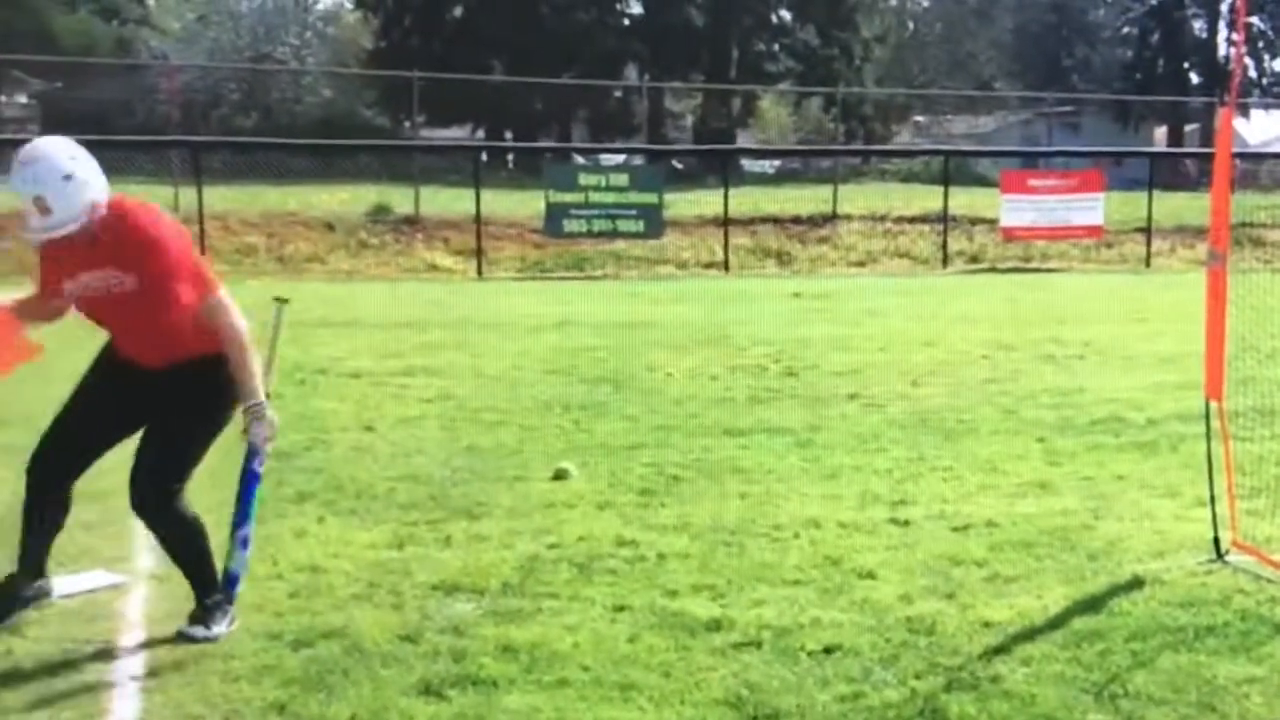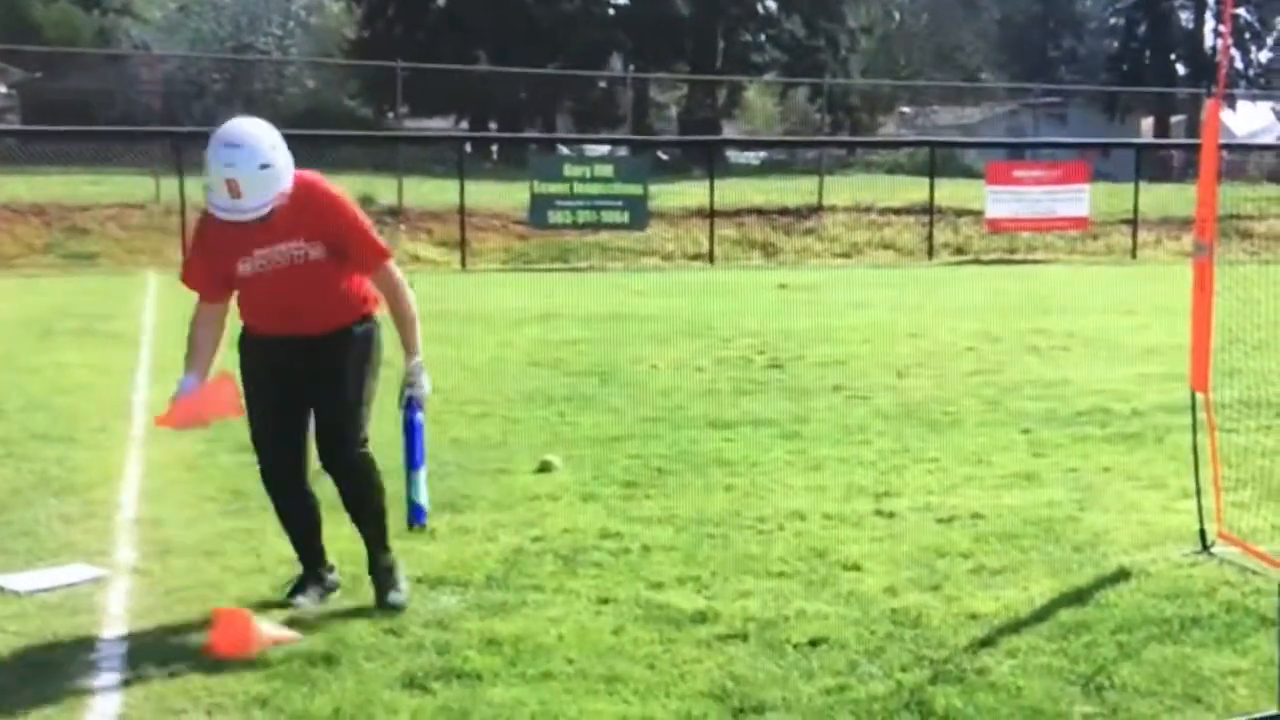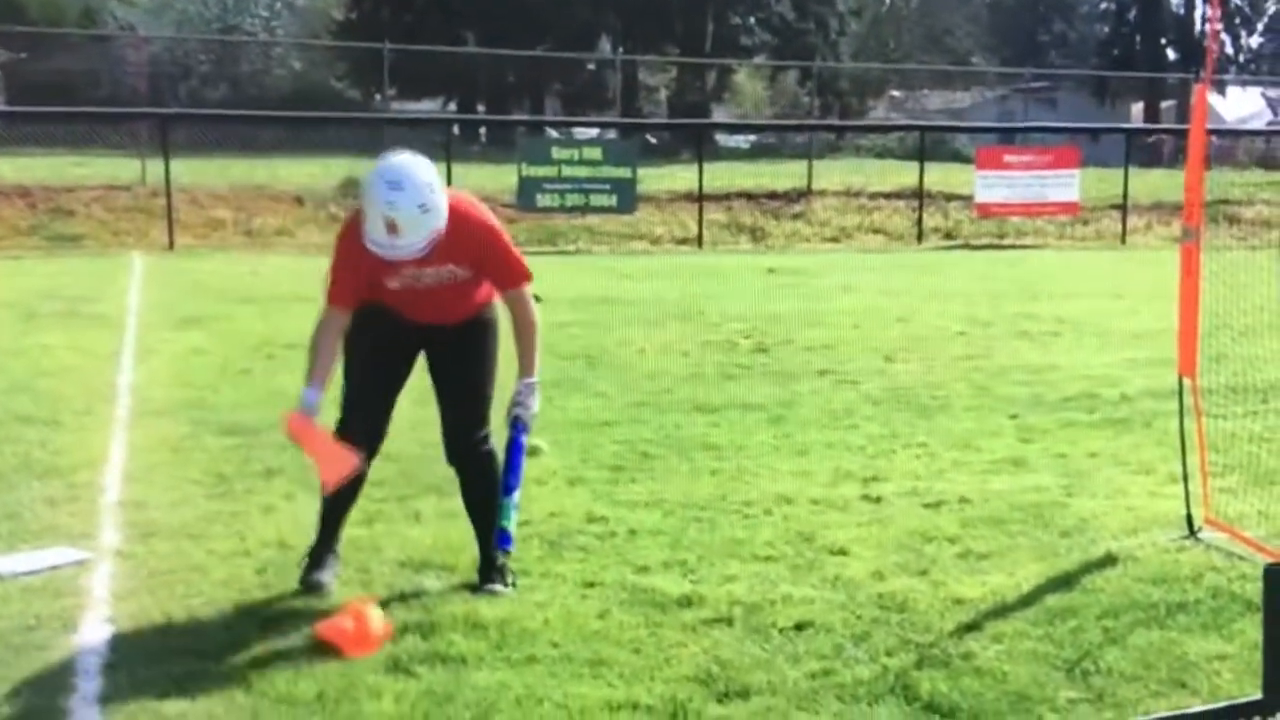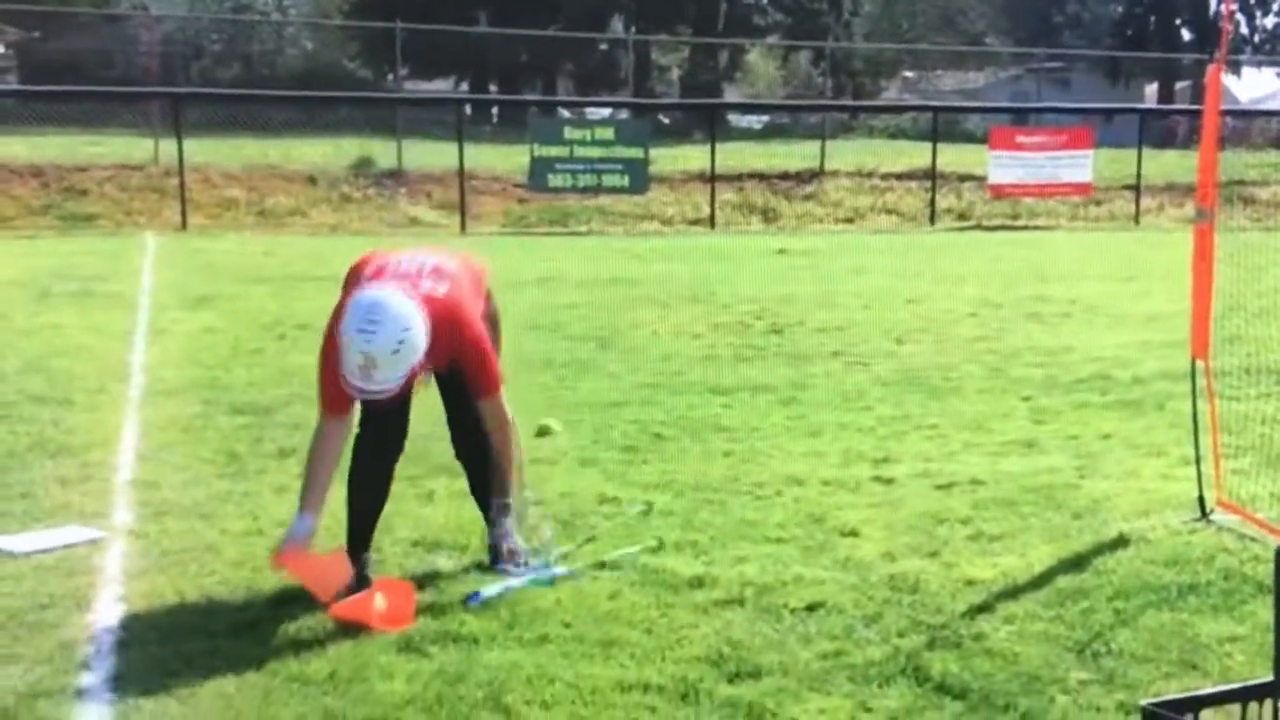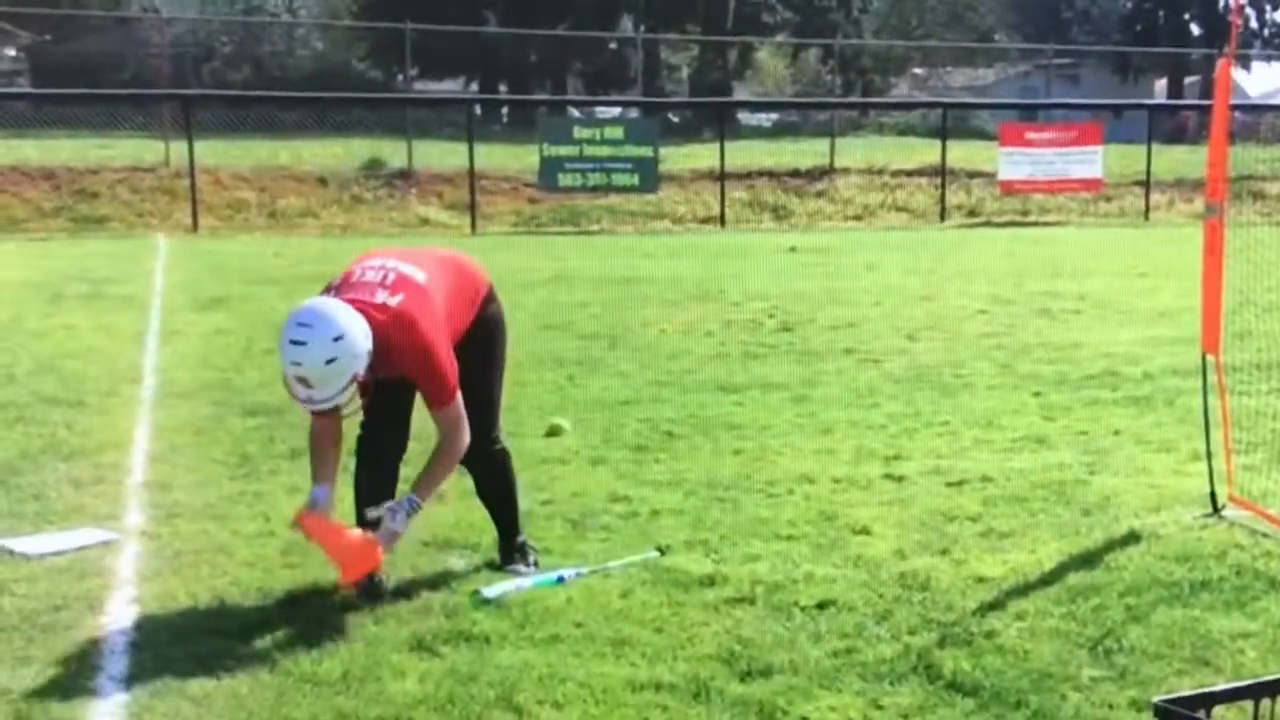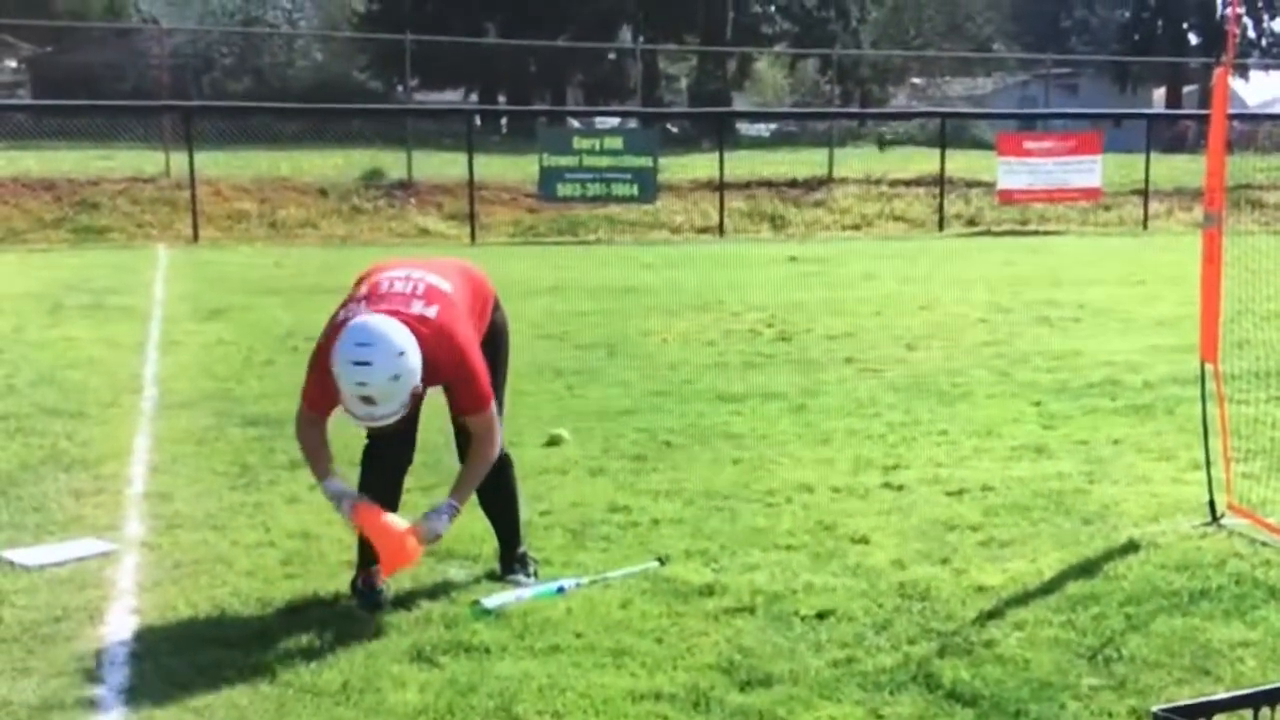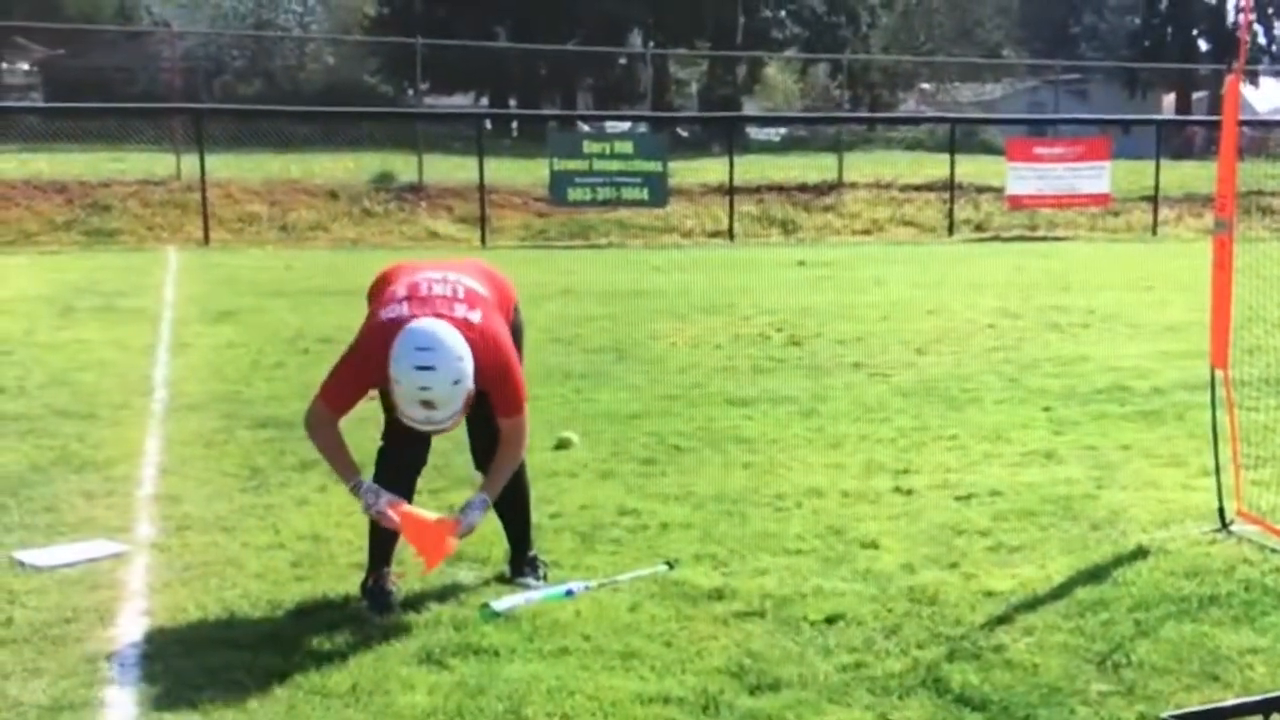
dt=0.5s
person 1, frame 1
left shoulder: (148, 233)
right shoulder: (57, 244)
left elbow: (222, 315)
right elbow: (52, 303)
left wrist: (255, 405)
left hip: (203, 371)
right hip: (132, 362)
left knee: (154, 493)
right knee: (49, 464)
left ankle: (215, 600)
person 1, frame 2
left shoulder: (323, 204)
right shoulder: (216, 224)
left elbow: (390, 280)
right elbow: (209, 308)
left wrist: (414, 363)
right wrist: (193, 379)
left hip: (343, 334)
right hip: (267, 344)
left knee: (343, 450)
right knee: (279, 467)
left ankle: (384, 562)
right ankle: (317, 570)
person 1, frame 3
left shoulder: (475, 225)
right shoulder: (361, 233)
left elbow: (520, 301)
right elbow: (336, 316)
left wrist: (528, 382)
right wrist: (313, 394)
left hip: (464, 321)
right hip: (385, 316)
left knee: (469, 441)
right knee: (358, 430)
left ankle: (493, 557)
right ankle: (324, 546)
person 1, frame 4
left shoulder: (460, 322)
right shoulder: (346, 333)
left elbow: (497, 417)
right elbow: (332, 430)
left wrist: (504, 510)
right wrist: (305, 521)
left knee: (478, 436)
right knee: (378, 440)
left ankle: (504, 544)
right ankle: (356, 558)
person 1, frame 5
left shoulder: (417, 337)
right shoulder: (319, 341)
left elbow: (456, 436)
right elbow: (324, 421)
left wrist: (409, 506)
right wrist: (321, 491)
left knee: (480, 441)
right knee: (379, 441)
left ankle: (513, 545)
person 1, frame 6
left shoulder: (453, 347)
right shoulder: (337, 347)
left elbow: (487, 439)
right elbow: (309, 422)
left wrist: (450, 508)
right wrist: (332, 485)
left knee: (482, 448)
right knee: (387, 450)
left ankle: (513, 554)
right ankle: (368, 570)
person 1, frame 7
left shoulder: (493, 348)
right shoulder: (376, 345)
left elbow: (515, 439)
right elbow: (318, 420)
left wrist: (481, 502)
right wrist: (361, 488)
right hip: (401, 317)
left knee: (493, 447)
right knee: (403, 449)
left ankle: (524, 557)
right ankle: (377, 573)
